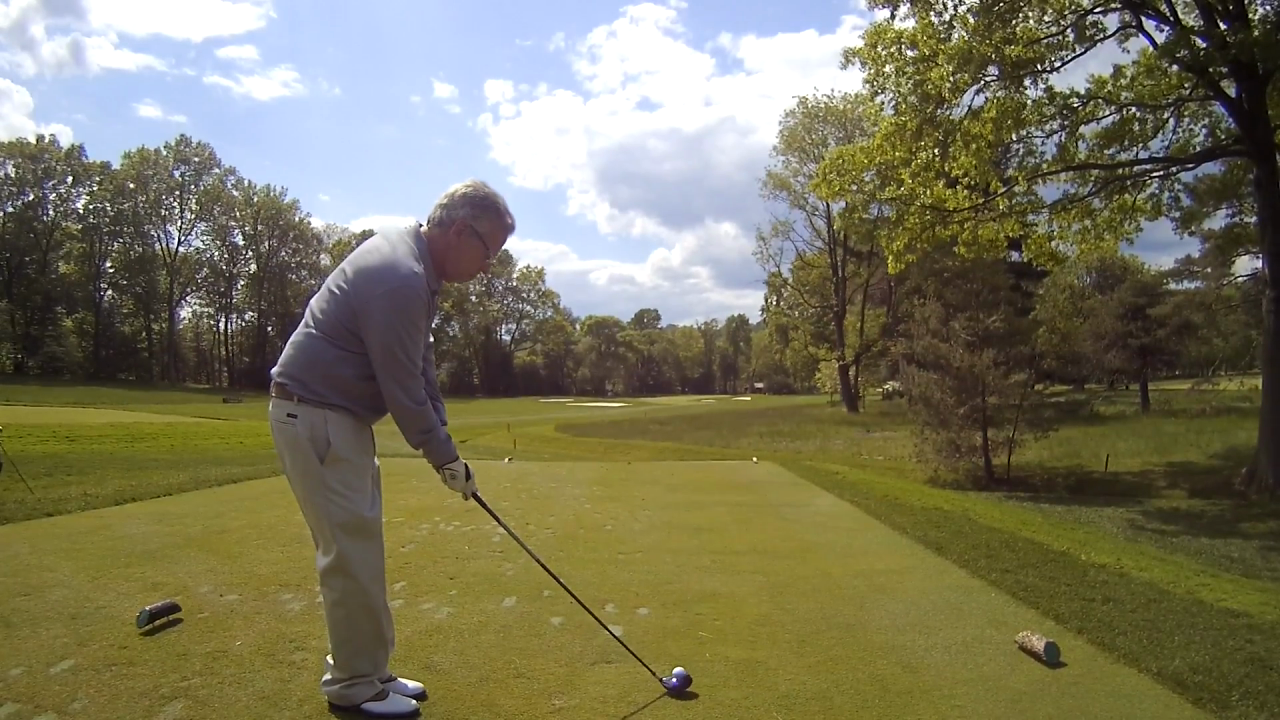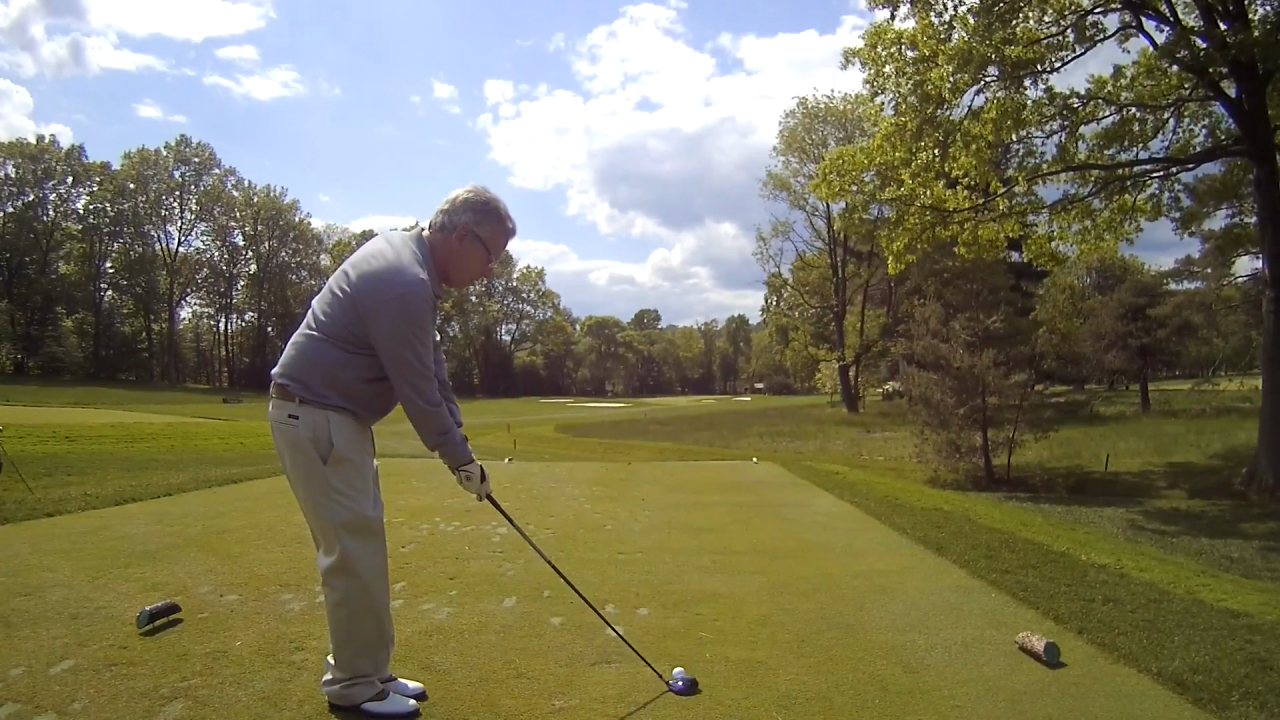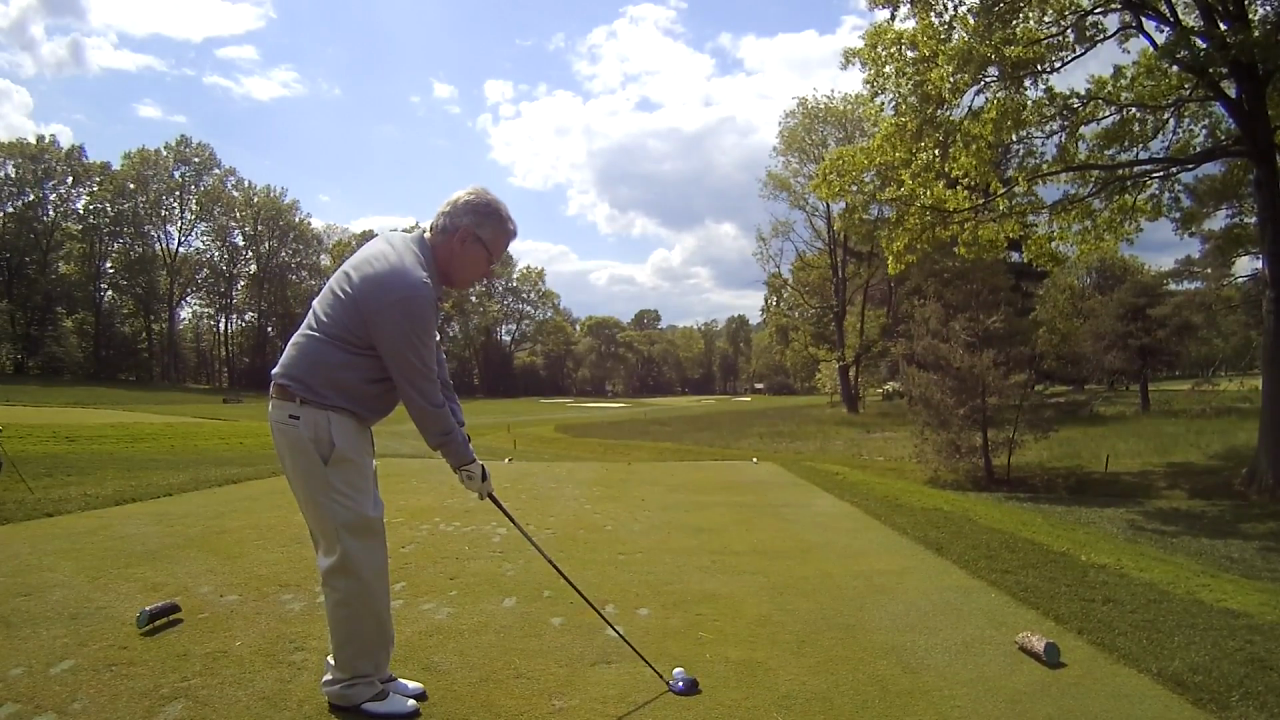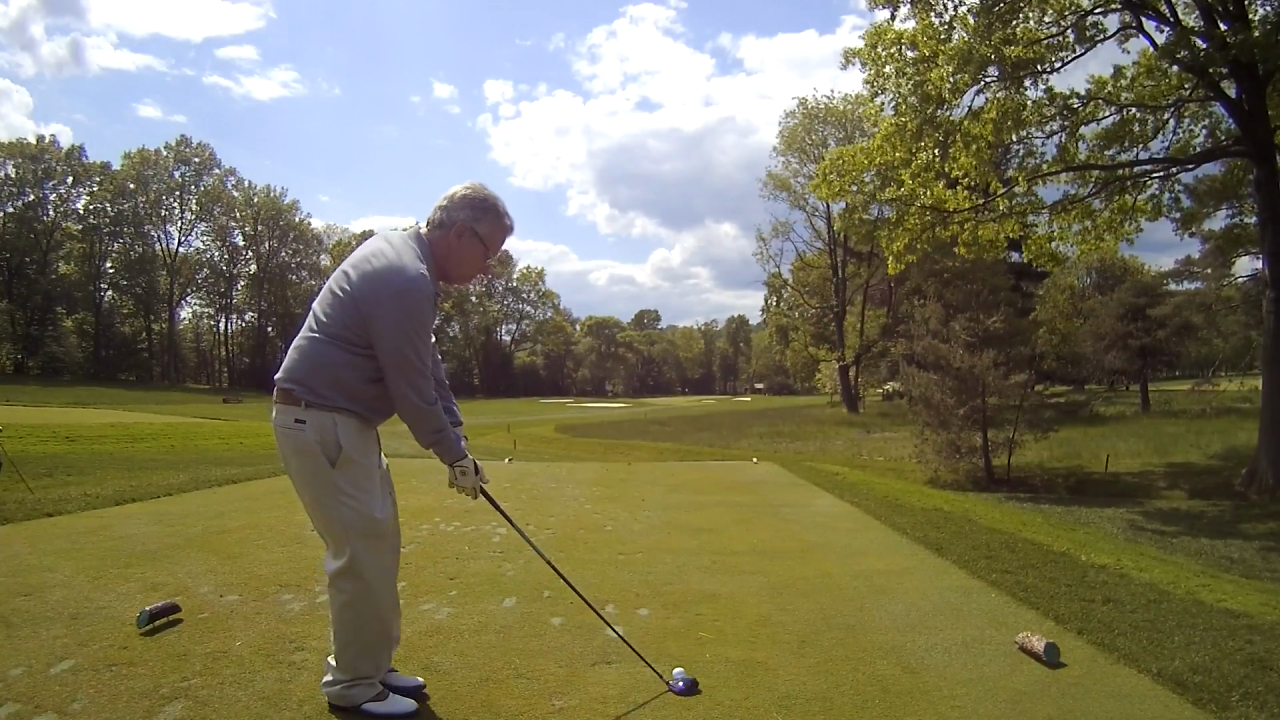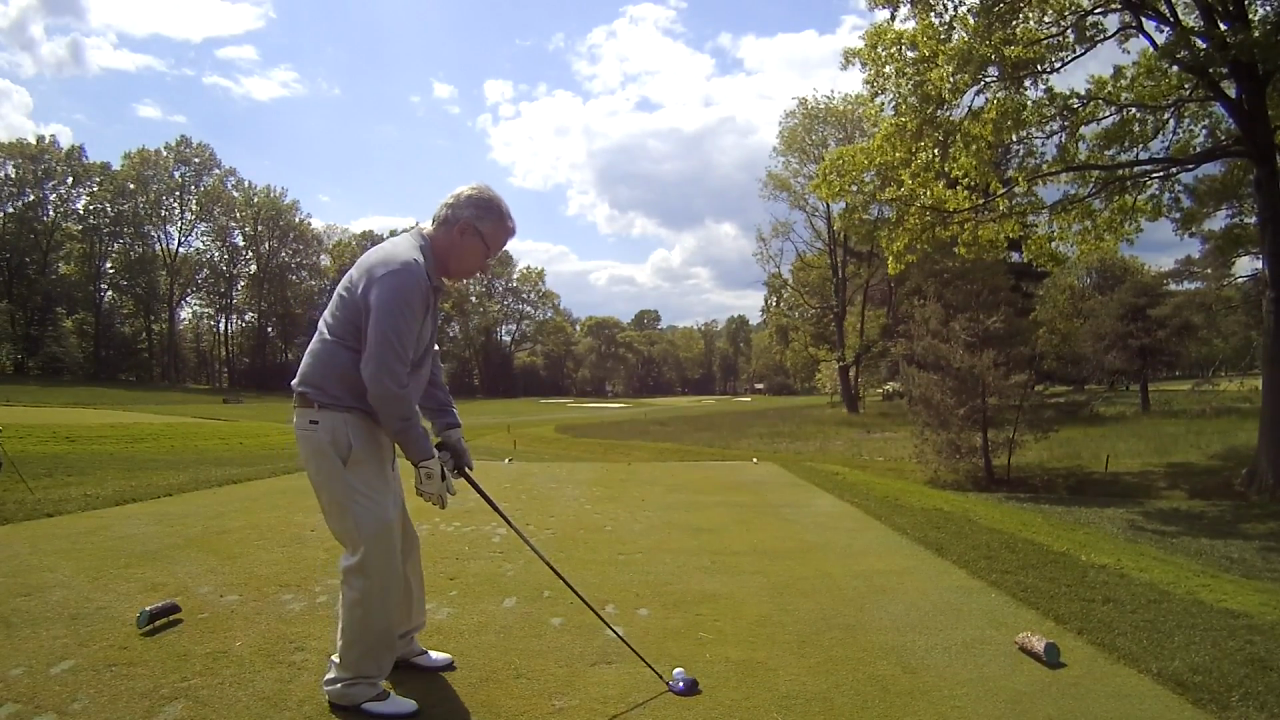
dt=0.4s
person 1, frame 1
left shoulder: (410, 255)
right shoulder: (400, 280)
left elbow: (421, 366)
right elbow: (403, 389)
left wrist: (444, 441)
right wrist: (444, 457)
left hip: (337, 414)
right hip: (314, 415)
left knee: (361, 544)
right knee: (351, 549)
left ankle: (365, 669)
person 1, frame 2
left shoulder: (407, 253)
right shoulder: (404, 284)
left elbow: (431, 366)
right elbow: (417, 390)
left wrist: (459, 441)
right wrist: (460, 459)
left hip: (333, 413)
right hip: (315, 416)
left knee: (361, 544)
right knee: (353, 548)
left ankle: (364, 669)
person 1, frame 3
left shoulder: (404, 249)
right shoulder: (408, 288)
left elbow: (432, 366)
right elbow: (420, 392)
left wrist: (460, 438)
right wrist: (463, 459)
left hip: (330, 414)
right hip: (314, 416)
left knee: (360, 545)
right knee: (353, 549)
left ankle: (365, 669)
person 1, frame 4
left shoulder: (402, 251)
right shoulder: (405, 280)
left elbow: (425, 362)
right elbow: (413, 391)
left wrist: (455, 432)
right wrist: (455, 456)
left hip: (342, 419)
right hip: (320, 419)
left knee: (379, 540)
right knee: (362, 549)
left ankle: (371, 661)
person 1, frame 5
left shoulder: (422, 271)
right shoulder: (402, 271)
left elbow: (424, 361)
right elbow: (383, 376)
left wrist: (448, 427)
right wrist: (422, 455)
left hip: (365, 423)
right hip: (336, 421)
left knee: (397, 540)
right knee: (373, 548)
left ankle: (398, 643)
